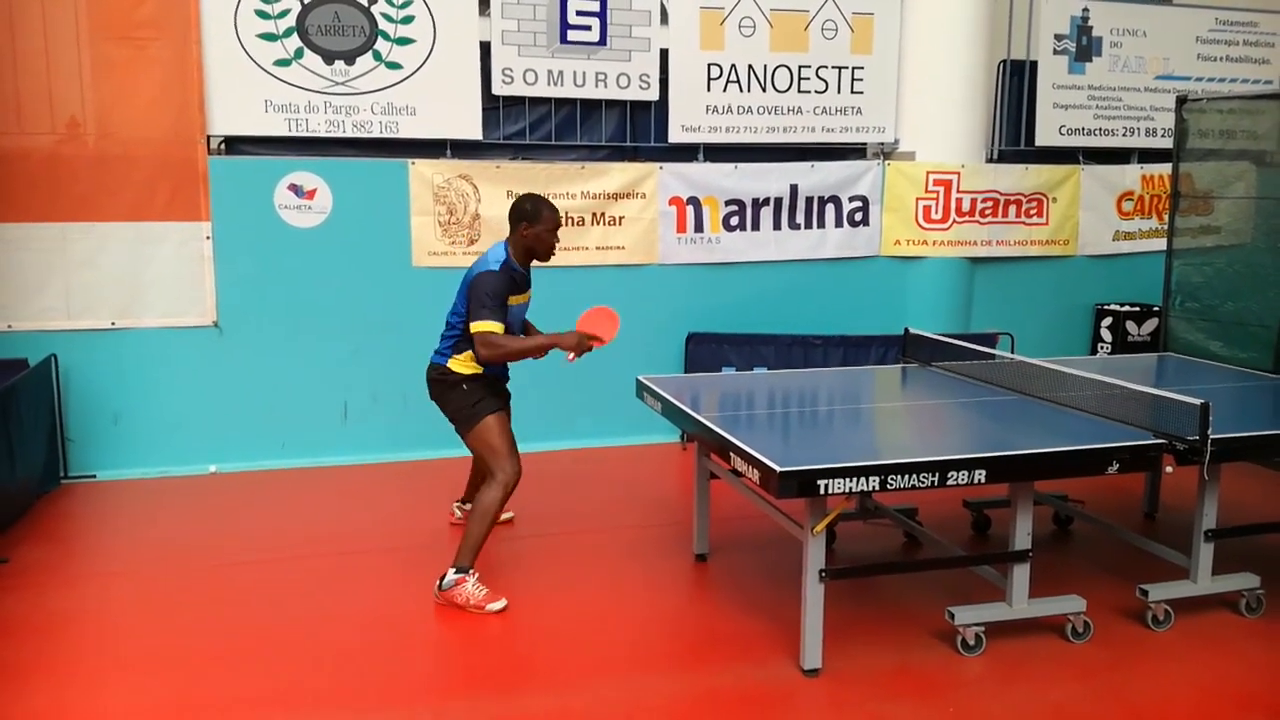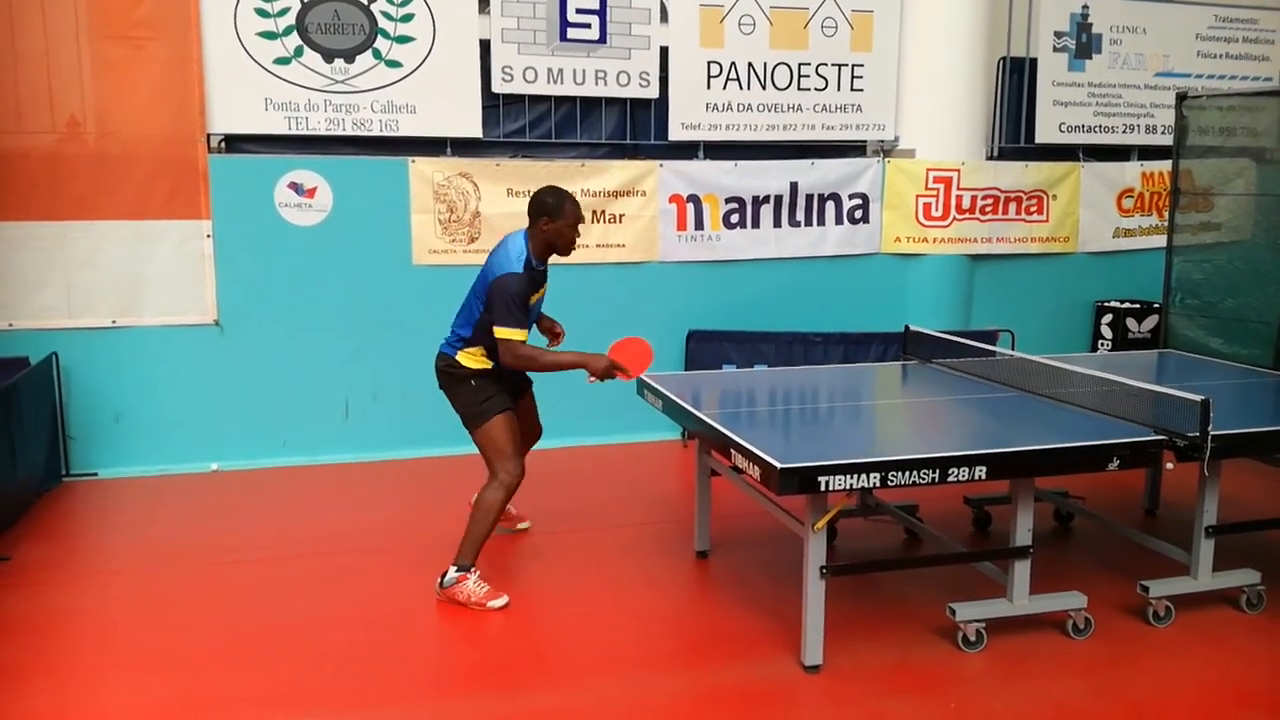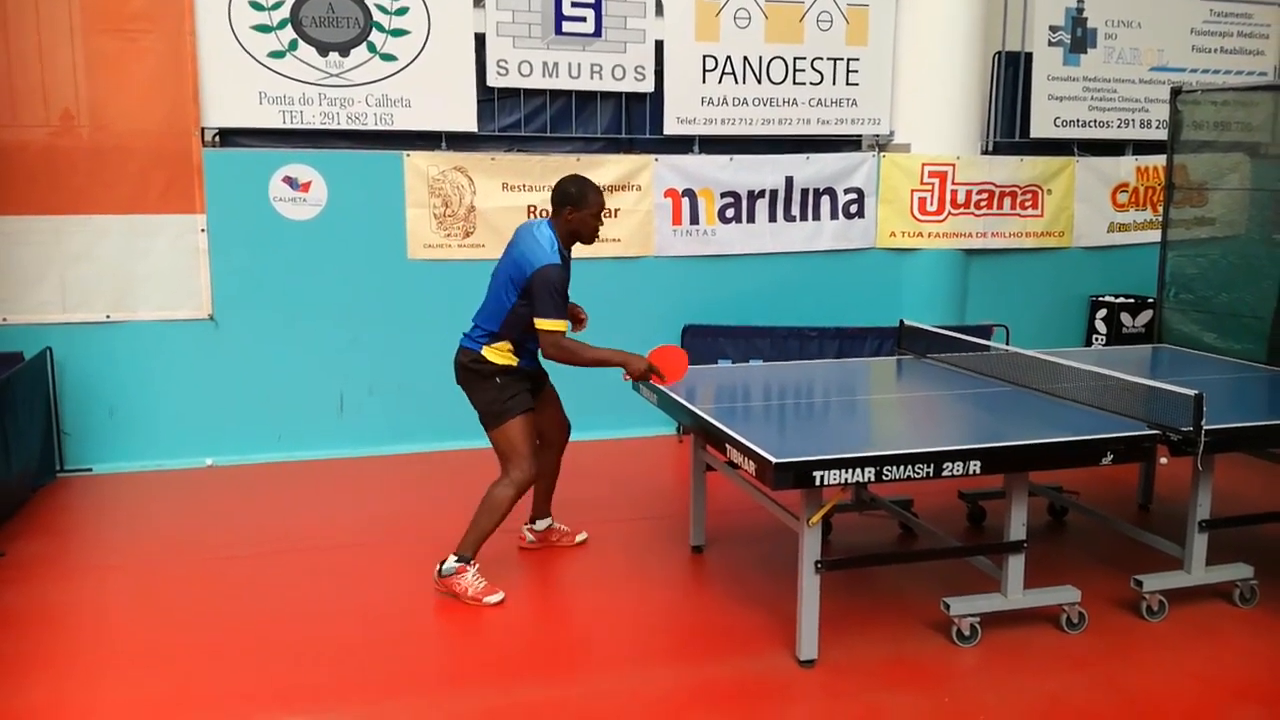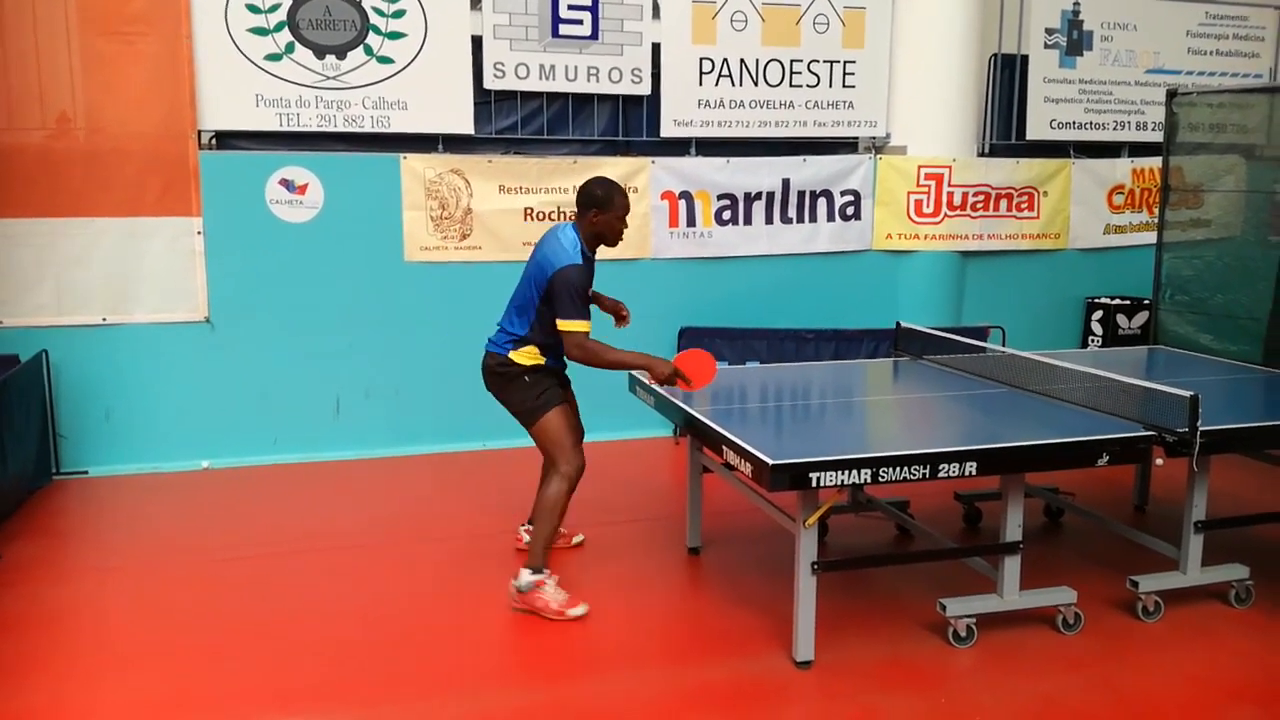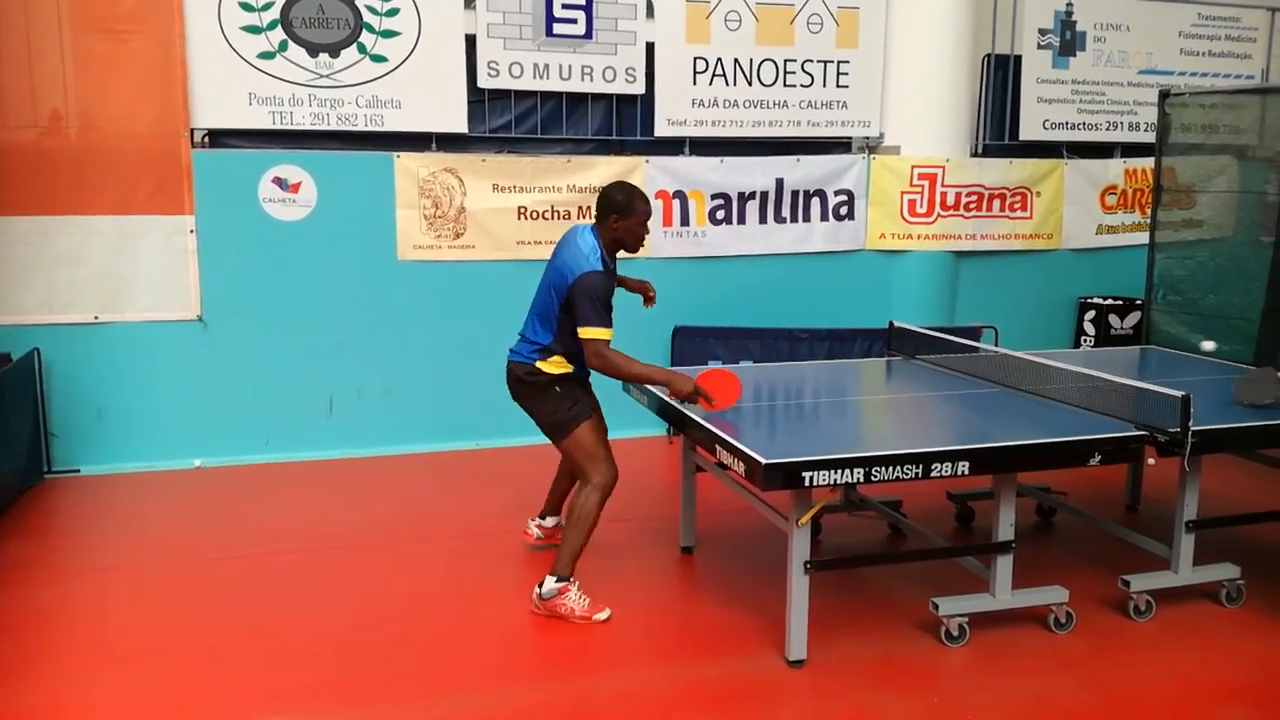
dt=0.2s
person 1, frame 1
left shoulder: (518, 262)
right shoulder: (492, 276)
right elbow: (488, 347)
left wrist: (530, 332)
right wrist: (559, 341)
left hip: (483, 374)
right hip: (460, 377)
left knee: (498, 447)
right knee: (506, 472)
left ankle: (467, 506)
right ankle: (456, 579)
person 1, frame 2
left shoulder: (524, 245)
right shoulder: (514, 275)
right elbow: (515, 355)
left wrist: (541, 320)
right wrist: (583, 361)
left hip: (491, 363)
right hip: (469, 370)
left knee: (528, 433)
right knee: (507, 472)
left ankle: (495, 508)
right ankle: (457, 576)
person 1, frame 3
left shoulder: (536, 230)
right shoulder: (549, 266)
right elbow: (555, 347)
left wrist: (563, 307)
right wrist: (624, 359)
left hip: (511, 358)
right hip: (489, 366)
left knee: (556, 433)
right knee: (523, 469)
left ankle: (539, 525)
right ankle: (455, 568)
person 1, frame 4
left shoulder: (564, 234)
right shoulder: (571, 267)
right elbow: (578, 347)
left wrist: (600, 301)
right wrist: (647, 362)
left hip: (532, 361)
right hip: (517, 367)
left knee: (569, 438)
right knee: (568, 464)
left ankle: (539, 527)
right ankle: (533, 579)
person 1, frame 5
left shoulder: (581, 234)
right shoulder: (591, 277)
right elbow: (599, 355)
left wrist: (627, 283)
right wrist: (668, 378)
left hip: (541, 367)
right hip: (541, 376)
left knee: (587, 444)
right knee: (602, 474)
left ankle: (547, 524)
right ankle: (555, 587)
